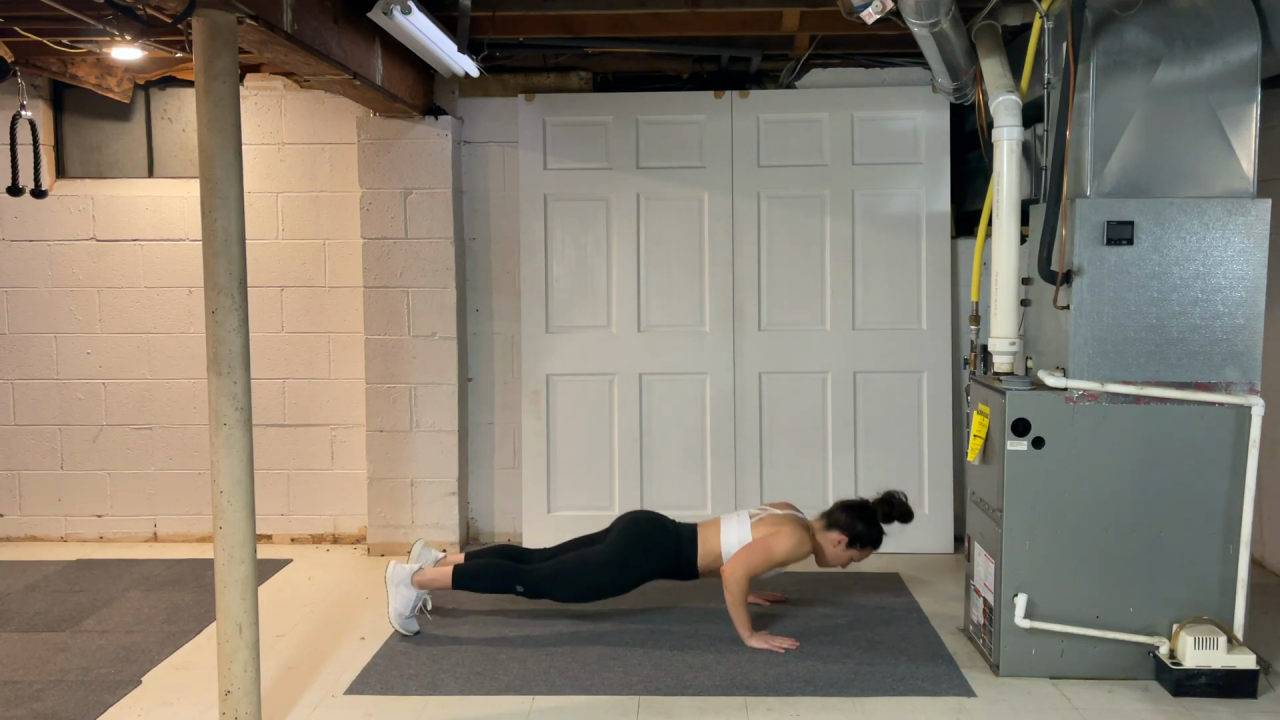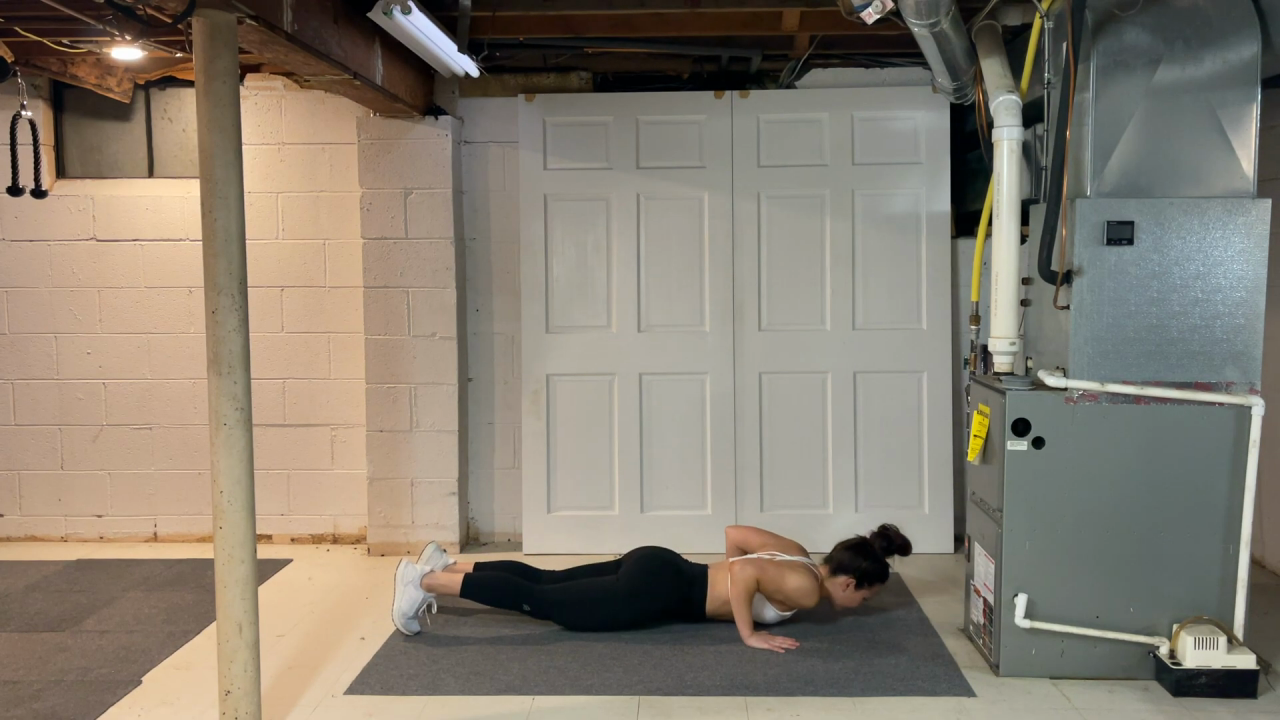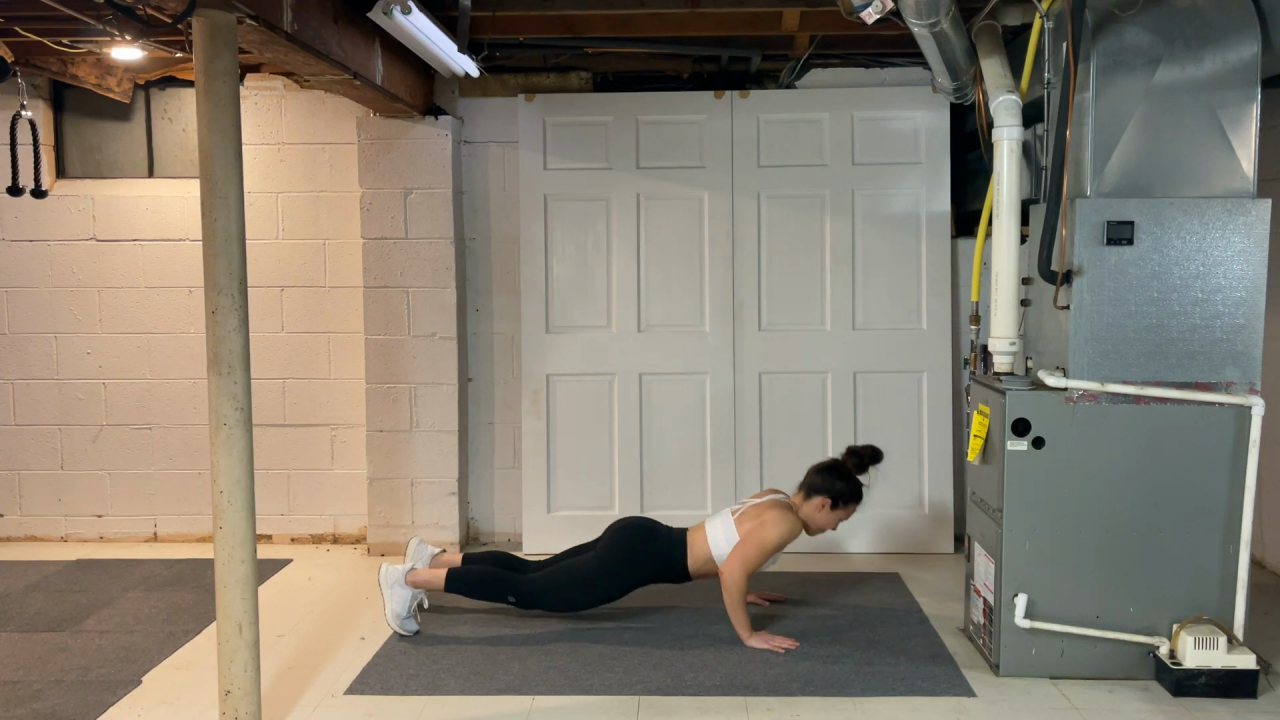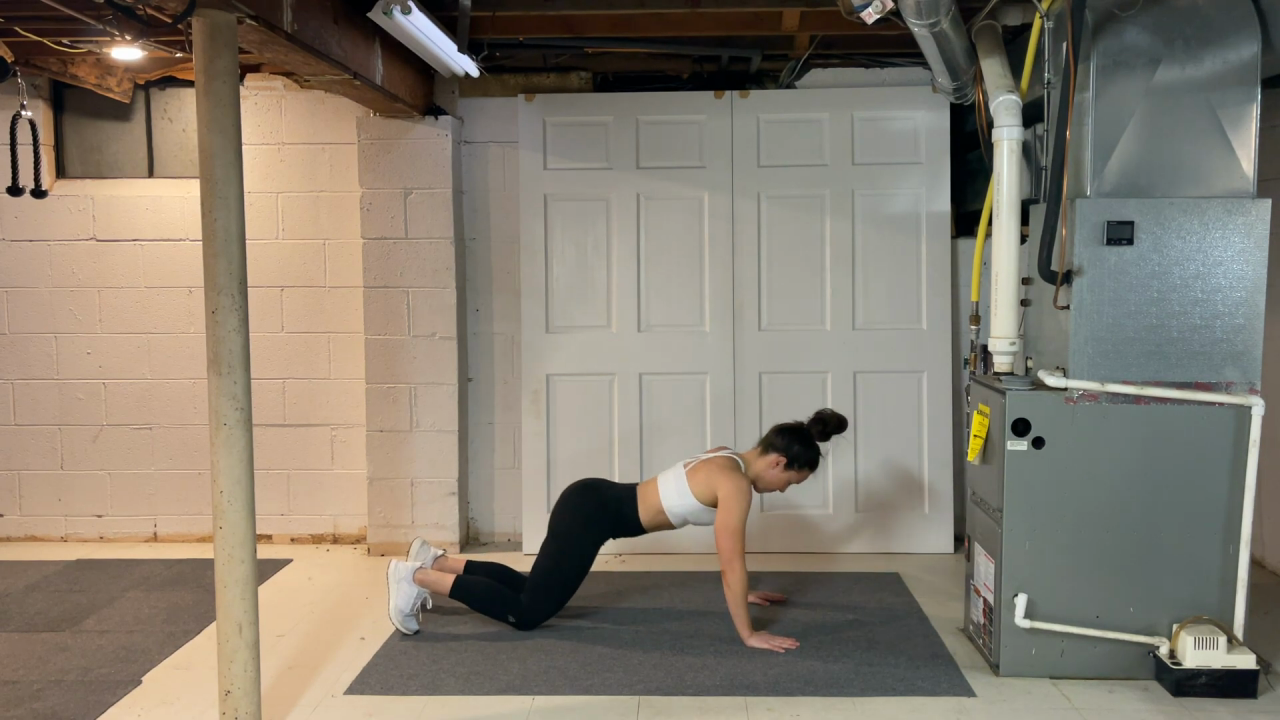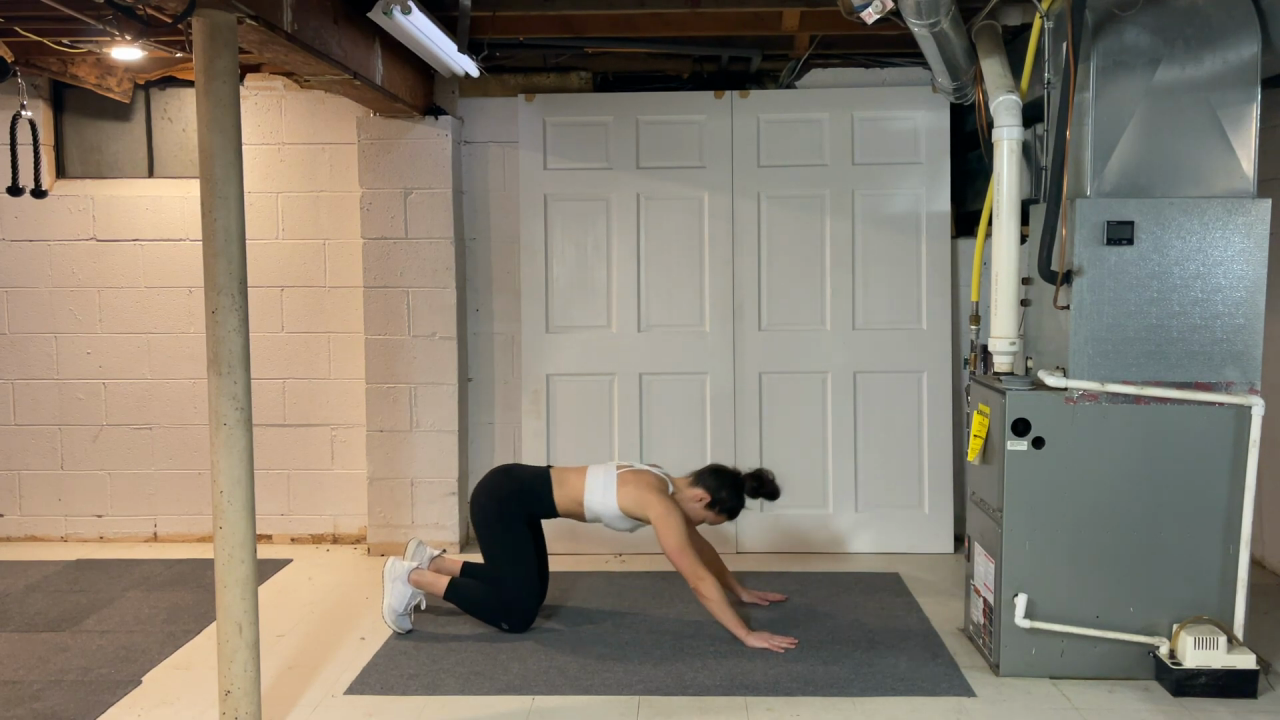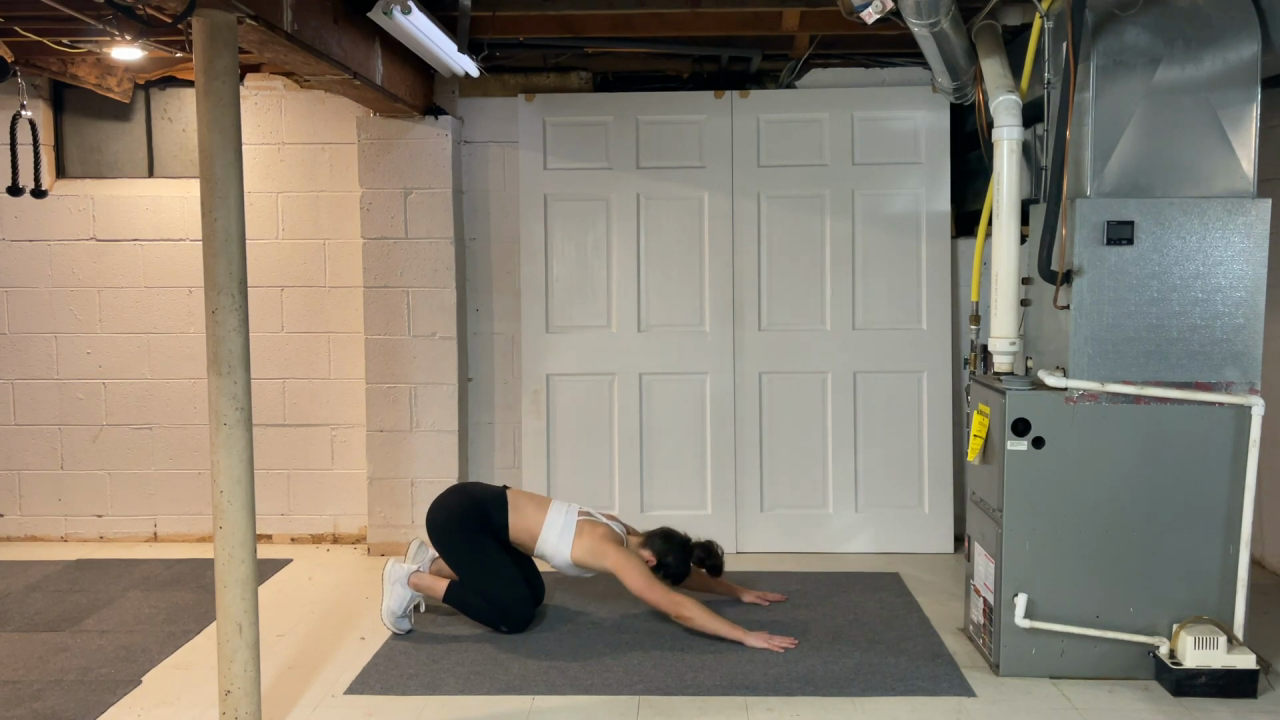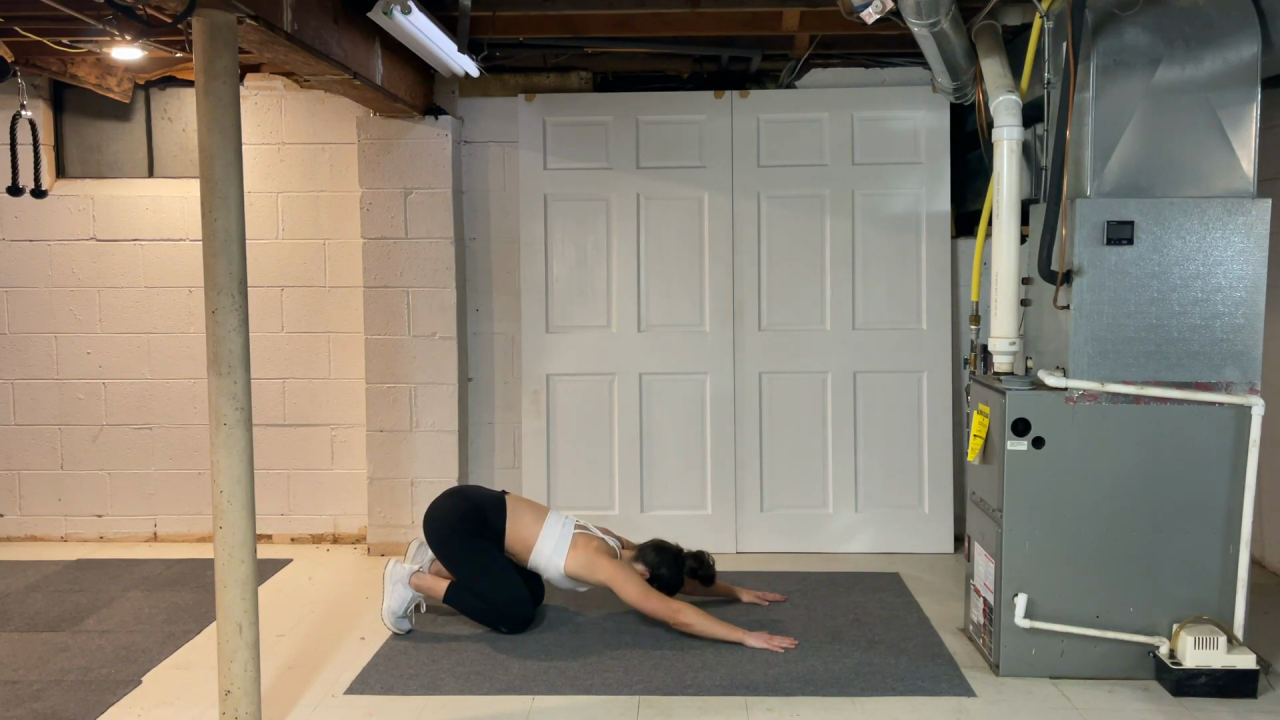
dt=0.3s
person 1, frame 1
left shoulder: (790, 516)
right shoulder: (796, 543)
right elbow: (736, 569)
left wrist: (747, 590)
right wrist: (747, 634)
left hip: (646, 532)
right hip: (646, 549)
left knee: (535, 560)
right knee: (533, 581)
left ankle: (437, 558)
right ankle: (416, 577)
person 1, frame 2
left shoulder: (796, 553)
right shoulder: (806, 588)
left elbow: (735, 532)
right elbow: (743, 574)
right wrist: (749, 634)
left hip: (656, 567)
right hip: (656, 591)
left knee: (543, 581)
right knee: (538, 601)
left ankle: (446, 563)
right ankle: (425, 580)
person 1, frame 3
left shoulder: (773, 500)
right shoulder: (784, 521)
right elbow: (730, 575)
left wrist: (746, 593)
right wrist: (748, 635)
left hip: (639, 538)
right hip: (641, 557)
left knee: (534, 570)
right knee: (529, 593)
left ankle: (436, 559)
right ankle: (410, 580)
person 1, frame 4
left shoulder: (732, 463)
right shoulder: (736, 482)
left elbow: (724, 538)
right elbow: (731, 564)
left wrist: (745, 592)
right wrist: (748, 634)
left hip: (595, 503)
right hip: (591, 512)
left knee: (529, 589)
right knee: (525, 613)
left ankle: (437, 560)
right ankle: (418, 577)
person 1, frame 5
left shoulder: (669, 488)
right shoulder: (660, 504)
left elbow: (698, 546)
right elbow: (698, 579)
left wrist: (742, 592)
right wrist: (746, 633)
left hip: (515, 493)
right hip: (504, 498)
left knee: (530, 593)
right knee: (516, 616)
left ankle: (431, 561)
right ankle: (412, 578)
person 1, frame 6
left shoulder: (626, 537)
right shoulder: (614, 553)
left elbow: (682, 570)
right elbow: (678, 608)
left wrist: (741, 593)
right wrist: (746, 636)
left hip: (480, 509)
right hip: (457, 515)
left knee: (532, 596)
right knee: (514, 616)
left ankle: (432, 563)
right ankle: (412, 580)
person 1, frame 7
left shoulder: (624, 549)
right shoulder: (609, 565)
left elbow: (681, 578)
right elbow: (676, 614)
left wrist: (739, 592)
right wrist: (746, 637)
left hip: (475, 510)
right hip: (454, 519)
left knee: (530, 596)
right knee: (514, 616)
left ankle: (432, 564)
right ankle: (412, 581)
